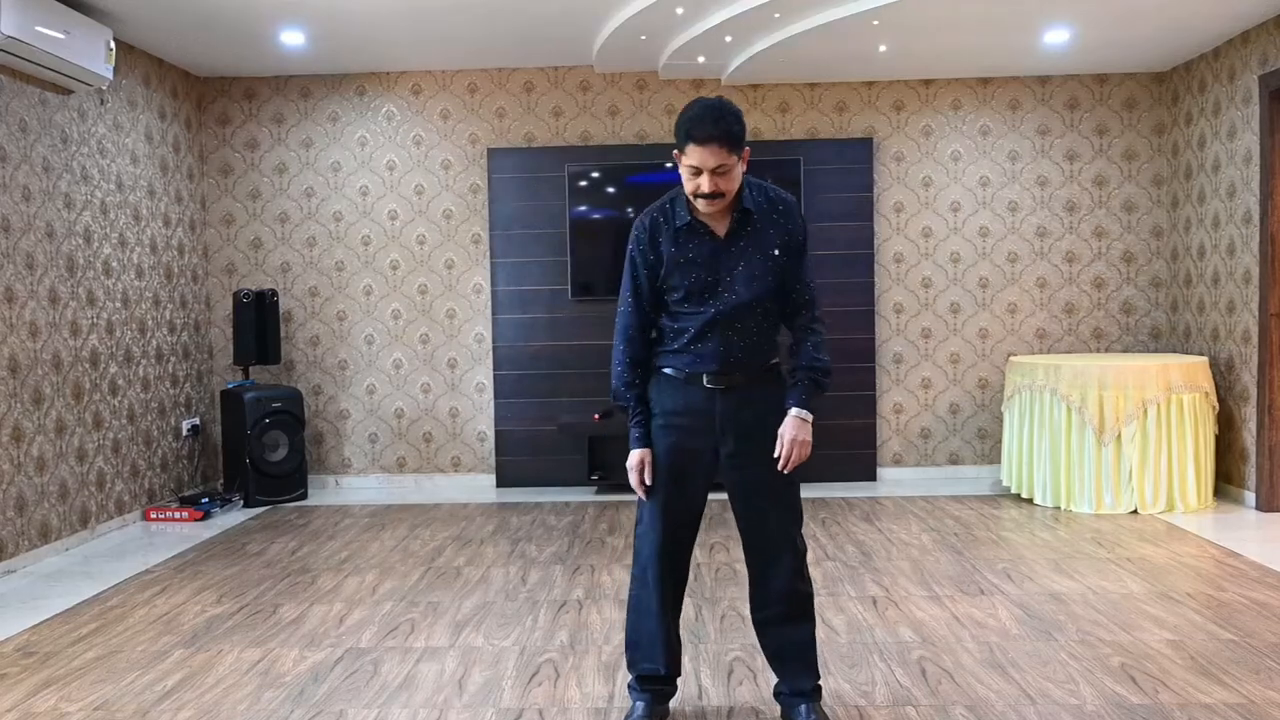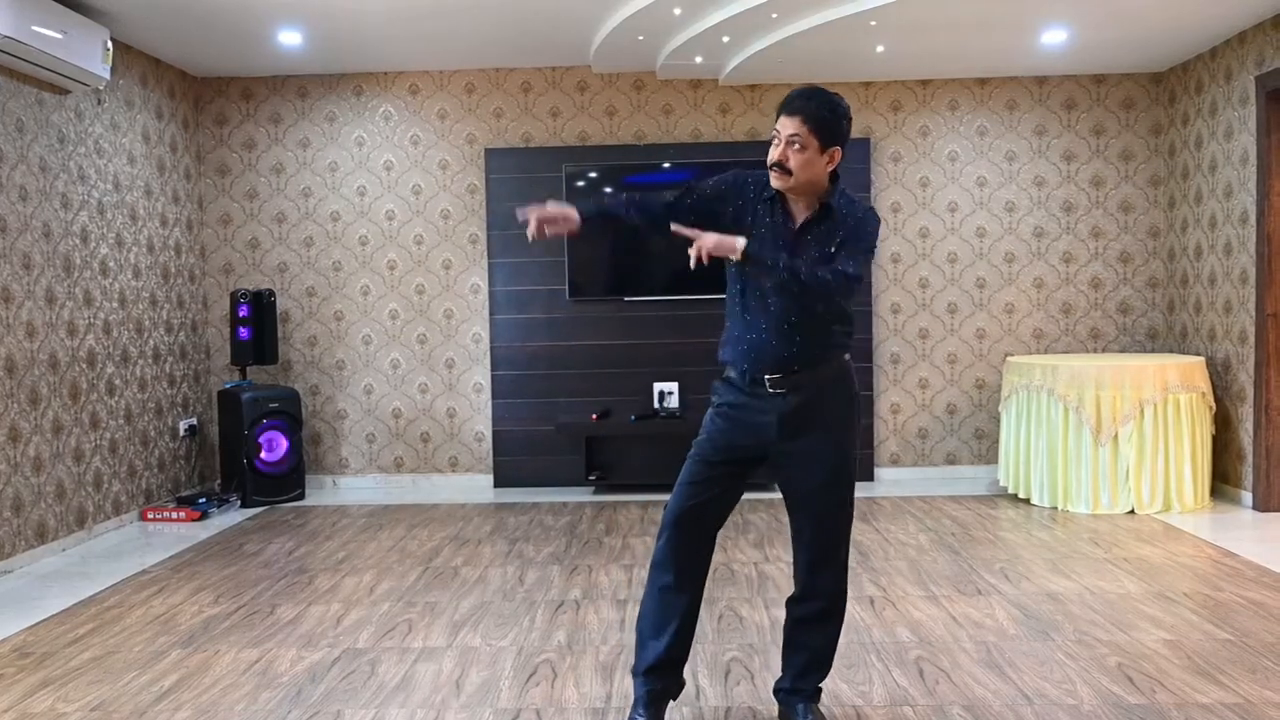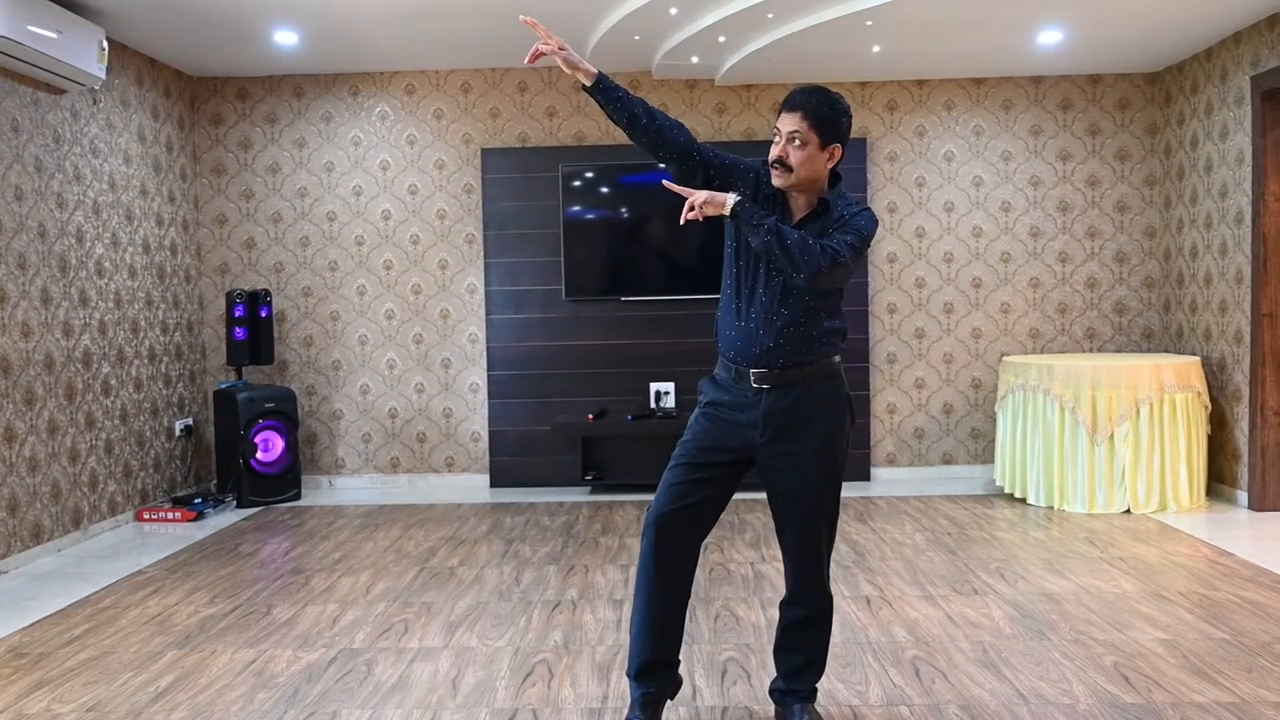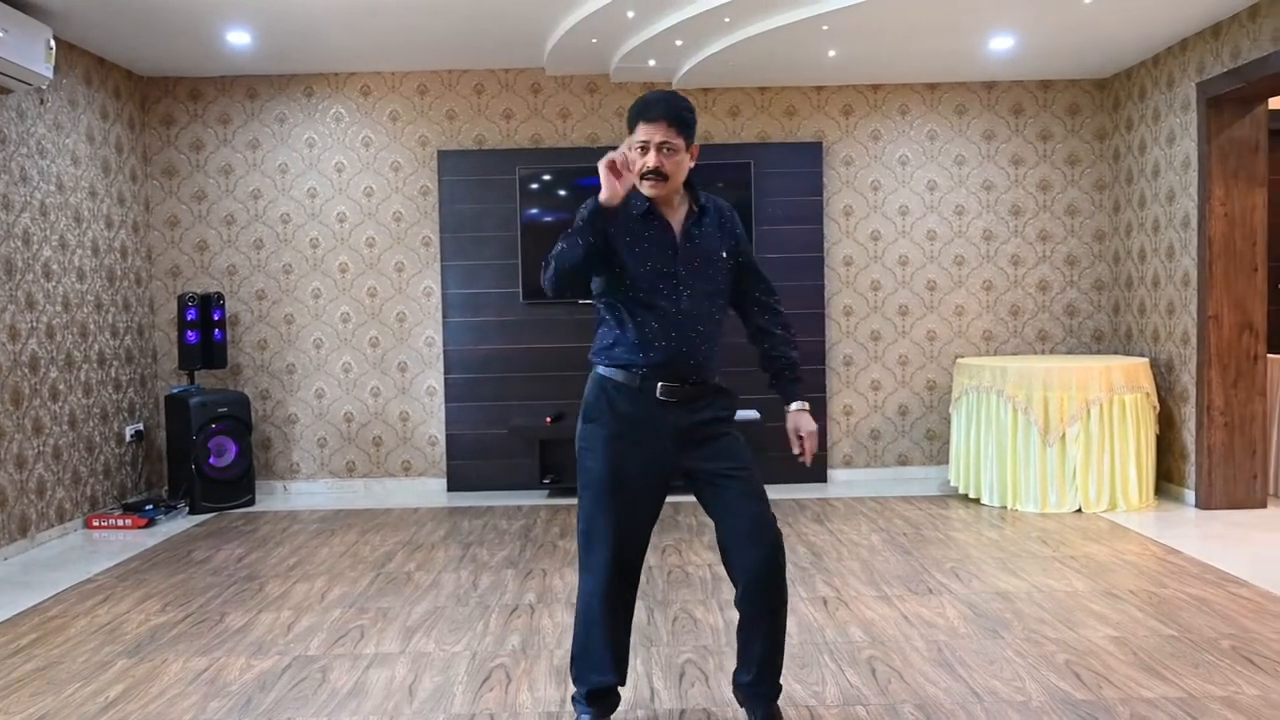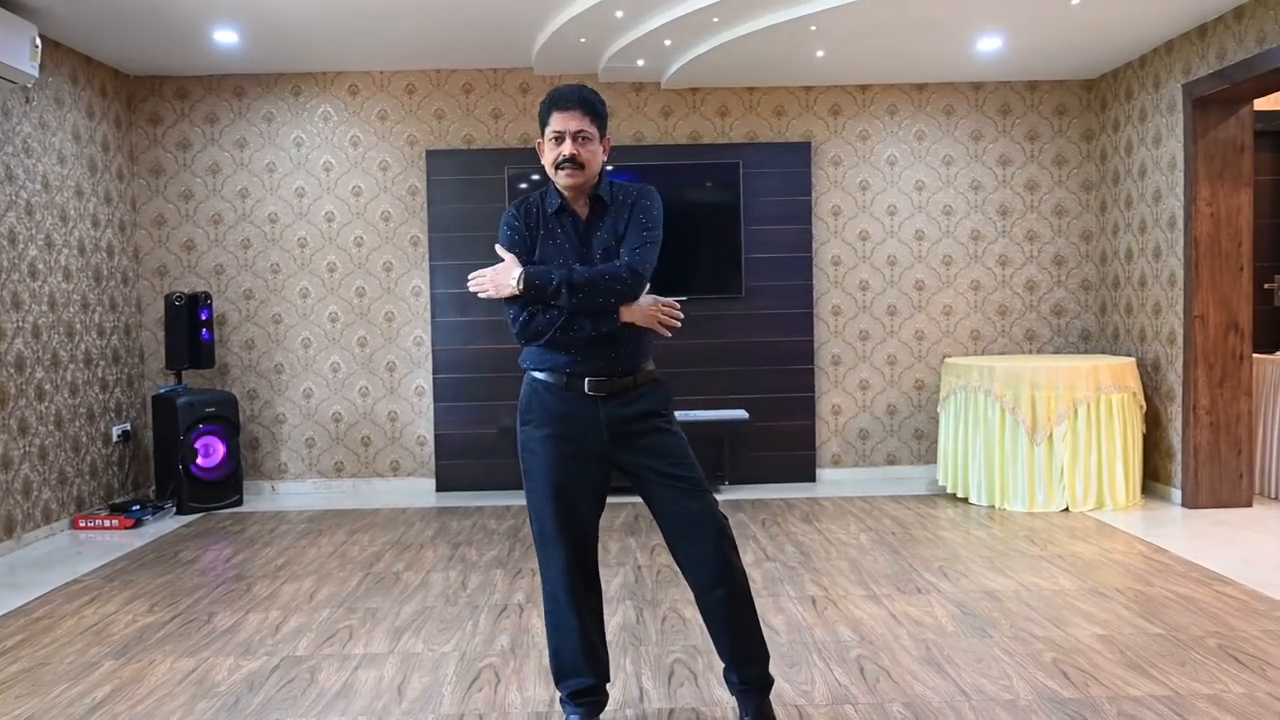
dt=1s
person 1, frame 1
left shoulder: (780, 215)
right shoulder: (654, 227)
left elbow: (803, 316)
right elbow: (632, 334)
left wrist: (800, 406)
right wrist: (637, 433)
left hip: (759, 397)
right hip: (675, 399)
left knee: (777, 548)
right knee: (659, 547)
person 1, frame 2
left shoulder: (856, 221)
right shoulder: (743, 194)
left elbow: (833, 282)
right elbow: (658, 207)
left wrist: (743, 248)
right wrist: (581, 216)
left hip: (818, 402)
right hip: (741, 396)
left knee: (822, 553)
right knee: (683, 527)
person 1, frame 3
left shoulder: (853, 221)
right shoulder: (748, 182)
left elbow: (808, 265)
right elbow: (665, 138)
left wrist: (735, 210)
right wrist: (586, 74)
left hip: (806, 402)
right hip: (730, 392)
left knee: (807, 553)
right knee: (667, 526)
person 1, frame 4
left shoulder: (721, 219)
right shoulder: (606, 218)
left elbow: (763, 310)
right elbow: (557, 281)
left wrist: (795, 398)
right wrist: (604, 204)
left hip: (703, 408)
right hip: (621, 408)
left knee: (759, 545)
right knee: (609, 559)
person 1, frame 5
left shoulder: (639, 201)
right shoulder: (523, 218)
left elbow: (628, 276)
right elbow: (527, 324)
left wrist: (529, 278)
right wrist: (622, 314)
left hip: (637, 401)
right hip: (555, 408)
left knee: (706, 538)
right knee: (566, 558)
